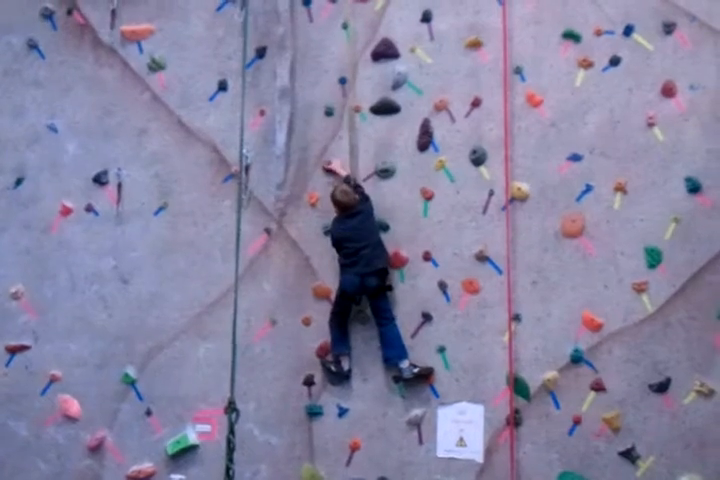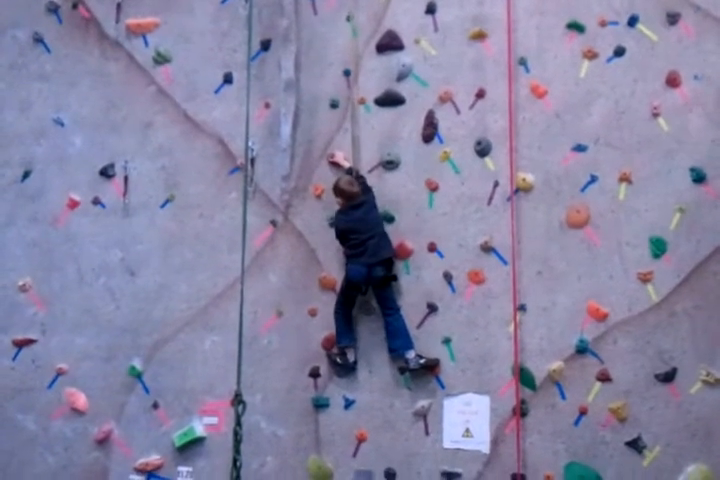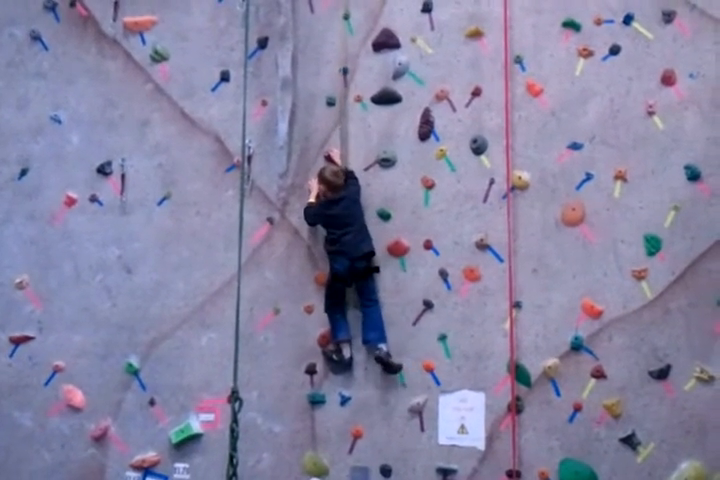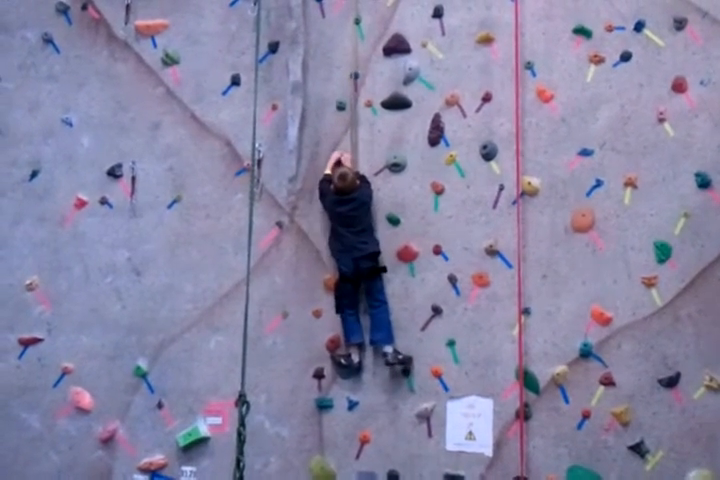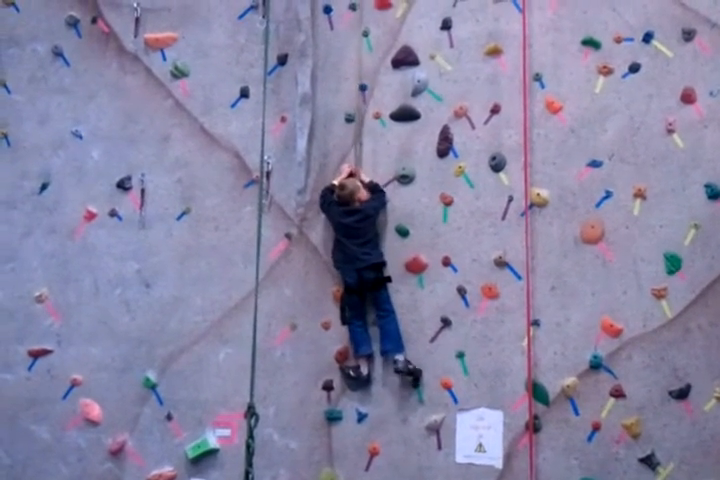
dt=1s
person 1, frame 1
left shoulder: (336, 226)
right shoulder: (366, 209)
right elbow: (357, 186)
right wrist: (340, 170)
left hip: (350, 278)
right hip: (375, 276)
left knee: (338, 319)
right knee: (386, 320)
left ankle: (341, 362)
right ankle: (403, 365)
person 1, frame 2
left shoulder: (340, 219)
right shoulder: (369, 201)
right elbow: (360, 179)
right wrist: (343, 163)
left hip: (356, 268)
right hip: (380, 266)
left knee: (342, 310)
right knee: (391, 311)
left ankle: (347, 354)
right ankle: (410, 357)
person 1, frame 3
left shoulder: (322, 207)
right shoulder: (352, 194)
left elbow: (309, 217)
right elbow: (351, 177)
left wrist: (312, 195)
right wrist: (338, 162)
left hip: (339, 261)
right hip: (362, 257)
left knee: (335, 306)
right knee: (370, 303)
left ankle: (344, 351)
right ankle: (380, 348)
person 1, frame 4
left shoulder: (331, 201)
right shoulder: (364, 196)
left elbow: (323, 185)
right elbow: (364, 181)
left wrist: (331, 163)
right wrist: (349, 166)
left hip: (345, 263)
right hip: (368, 258)
left knee: (348, 309)
right knee: (378, 303)
left ankle: (354, 355)
right ankle: (388, 350)
person 1, frame 5
left shoulder: (335, 212)
right shoulder: (369, 209)
left elbow: (325, 195)
right elbow: (380, 193)
left wrist: (342, 176)
right wrist: (361, 177)
left hip: (350, 274)
right hip: (372, 270)
left knee: (356, 320)
right knee: (386, 313)
left ankle: (363, 367)
right ankle: (399, 360)
